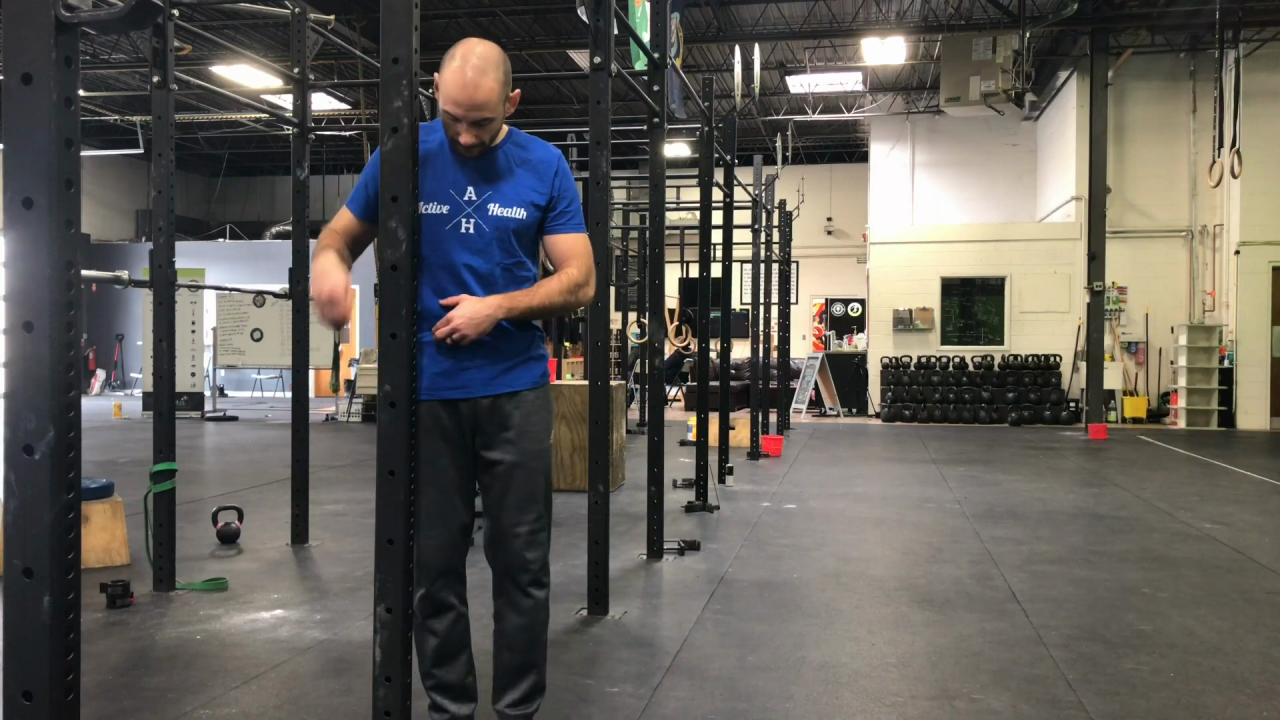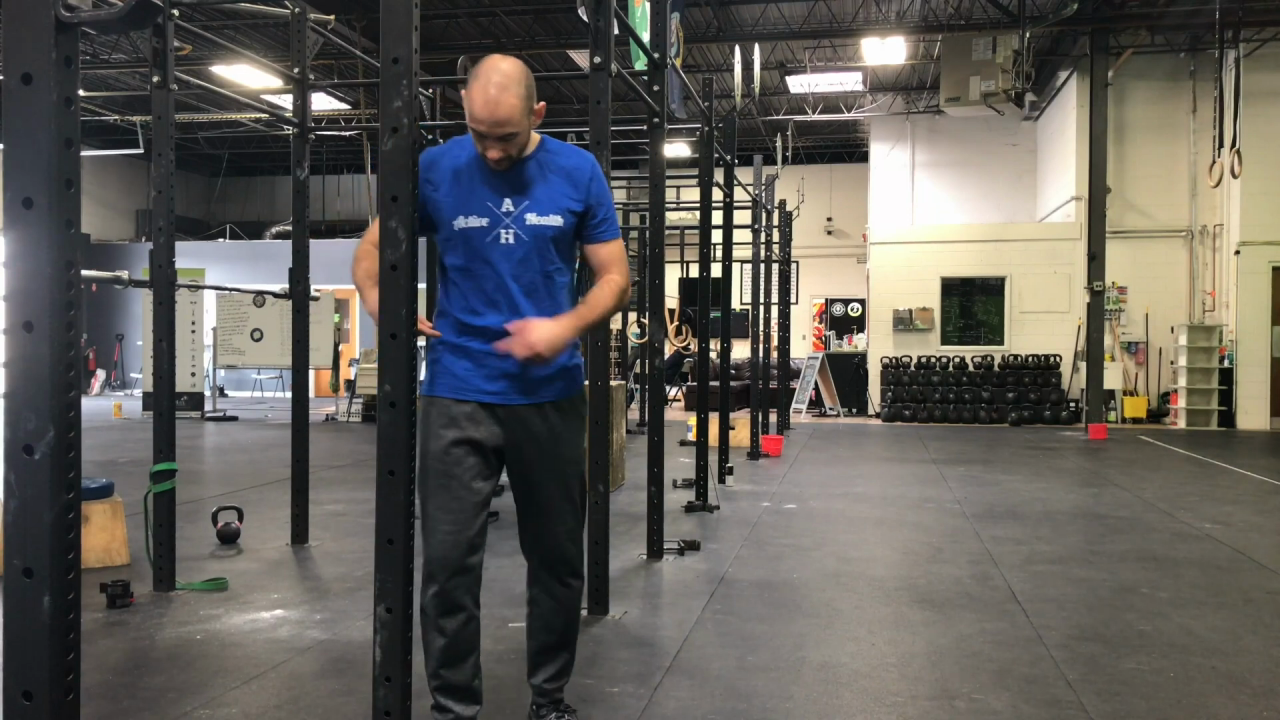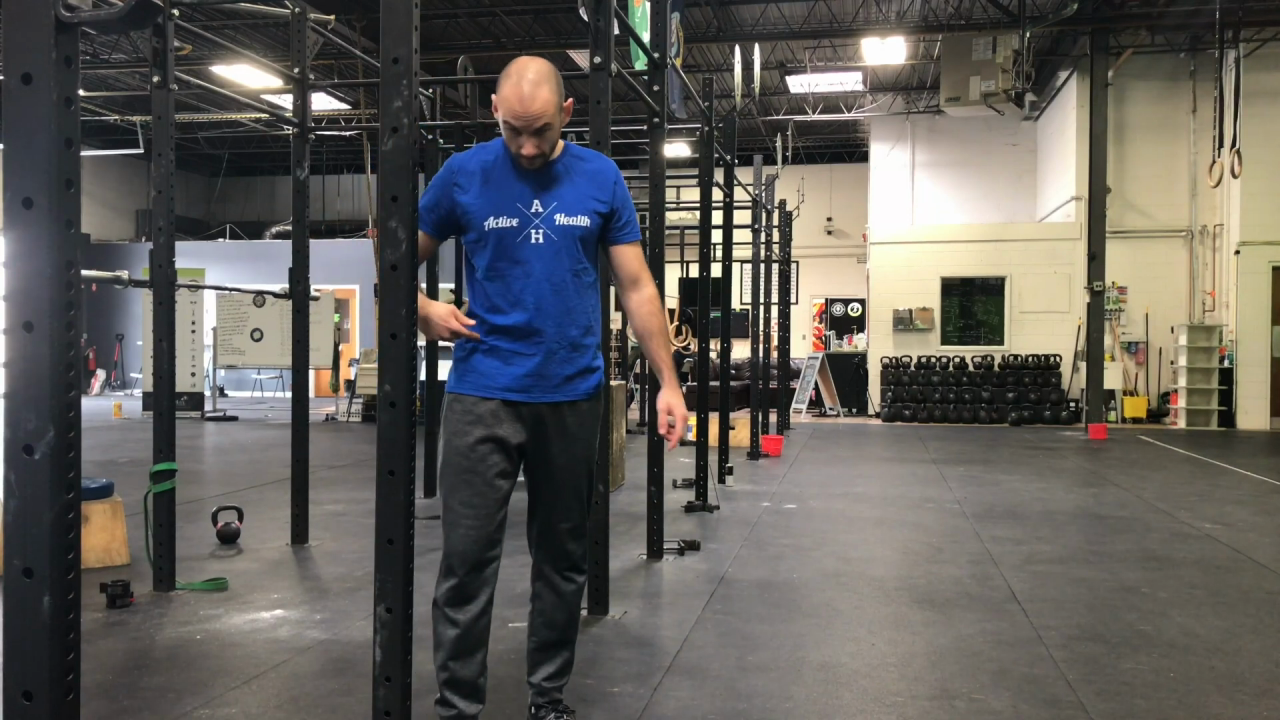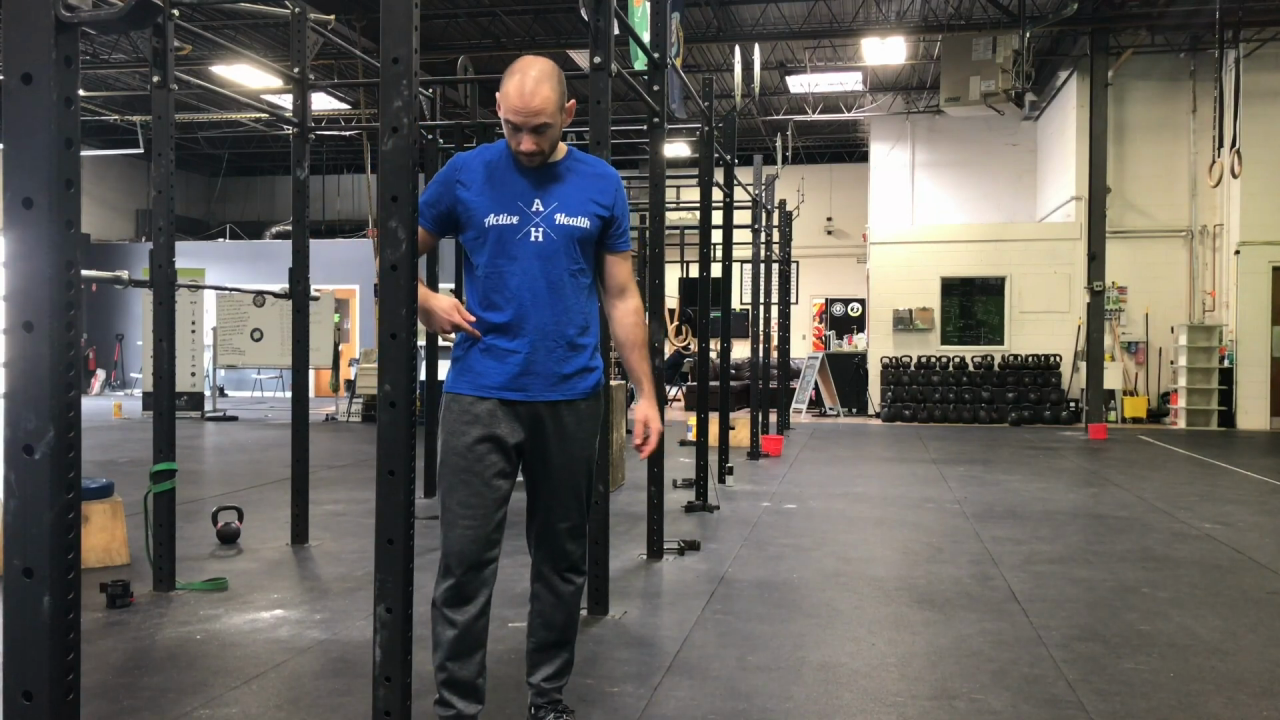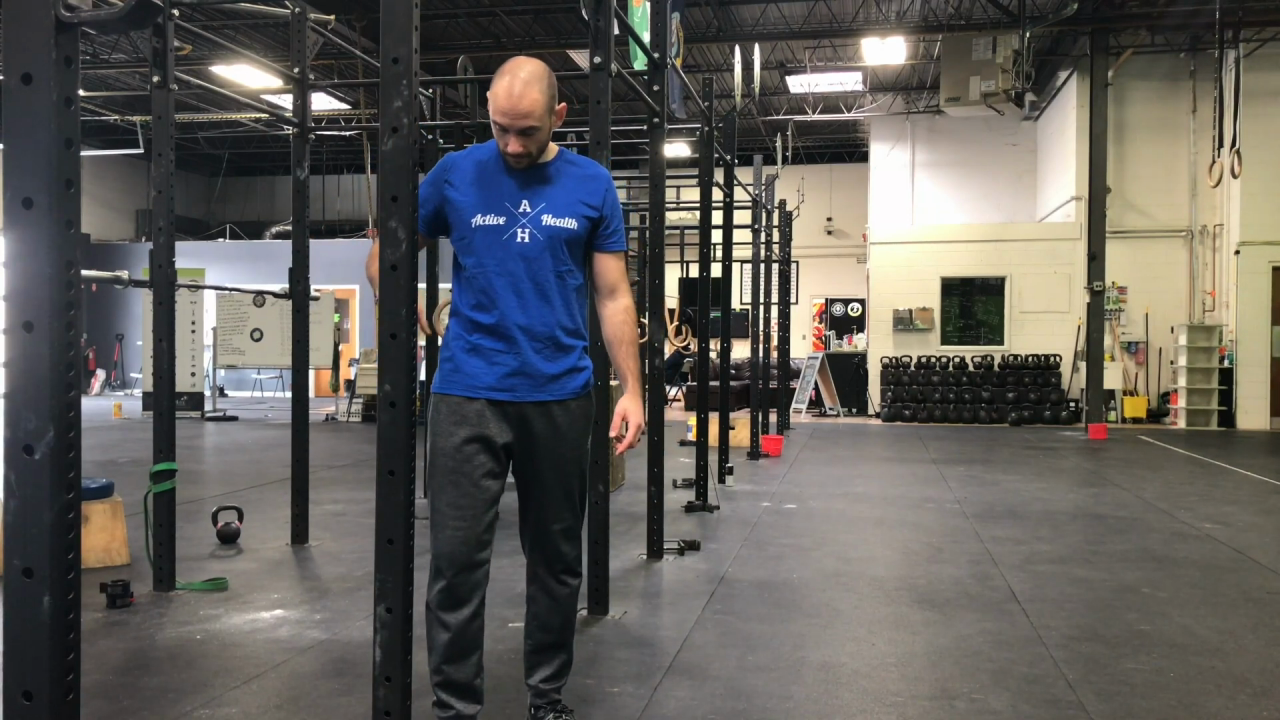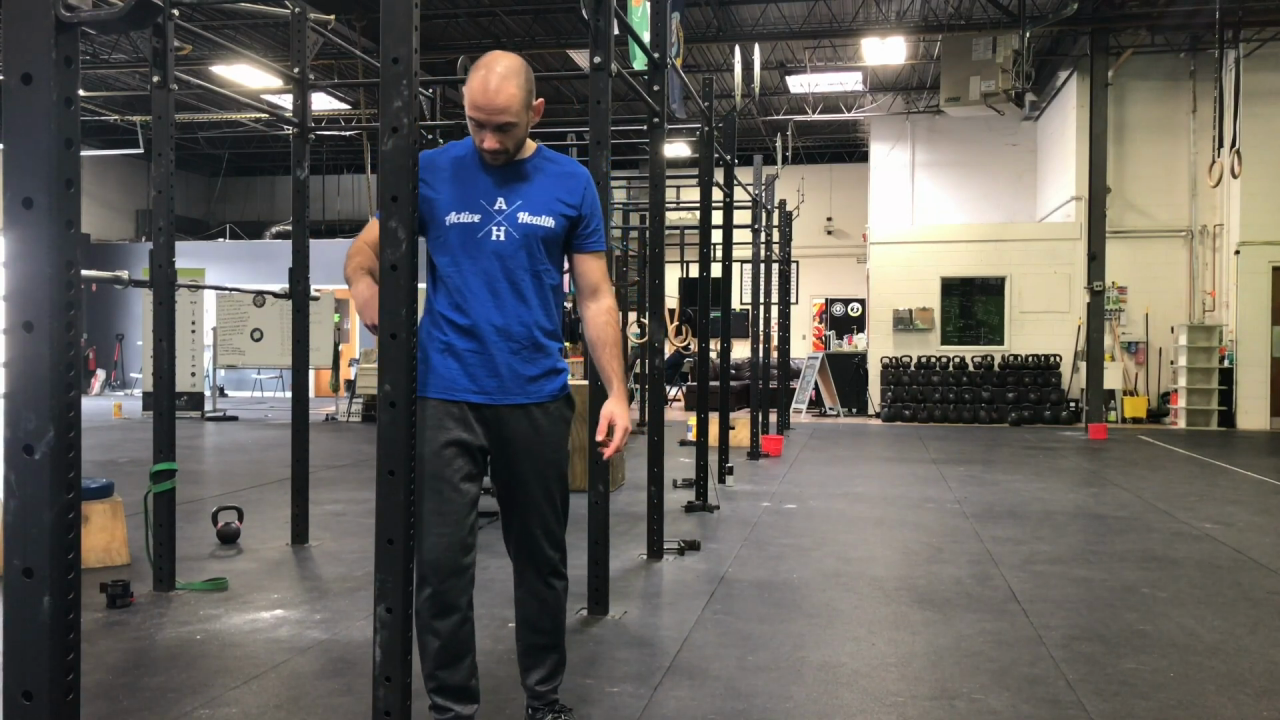
dt=0.7s
person 1, frame 1
left shoulder: (545, 166)
left elbow: (579, 281)
right elbow: (338, 237)
left wrist: (496, 308)
right wrist: (327, 262)
left hip: (514, 388)
right hip: (424, 389)
left knee: (521, 561)
right knee: (433, 562)
person 1, frame 2
left shoulder: (578, 172)
right shoulder: (436, 169)
left elbow: (614, 277)
right elbow: (373, 248)
left wrist: (566, 327)
right wrist: (381, 306)
left hip: (550, 395)
right hip: (457, 393)
left knee: (557, 557)
right knee: (449, 560)
person 1, frame 3
left shoulder: (602, 178)
right shoulder: (462, 175)
left elbow: (636, 285)
left wrist: (668, 381)
right wrist: (422, 309)
left hip: (572, 394)
right hip: (482, 391)
left knee: (562, 555)
right knee: (468, 556)
person 1, frame 4
left shoulder: (601, 184)
right shoulder: (464, 174)
left elbow: (621, 296)
left wrist: (646, 392)
right wrist: (426, 302)
left hip: (570, 396)
right hip: (479, 393)
left knee: (561, 555)
right knee: (466, 557)
person 1, frame 5
left shoulder: (592, 184)
right shoulder: (455, 174)
left elbow: (613, 295)
right elbow: (384, 252)
left wrist: (631, 389)
left hip: (559, 396)
right hip: (467, 393)
left knee: (556, 556)
right knee: (457, 559)
person 1, frame 6
left shoulder: (571, 183)
right shoulder: (432, 171)
left elbow: (595, 296)
right elbow: (365, 249)
left wrist: (617, 392)
right wrist: (363, 287)
left hip: (536, 397)
right hip: (442, 395)
left knee: (541, 556)
right knee: (441, 562)
